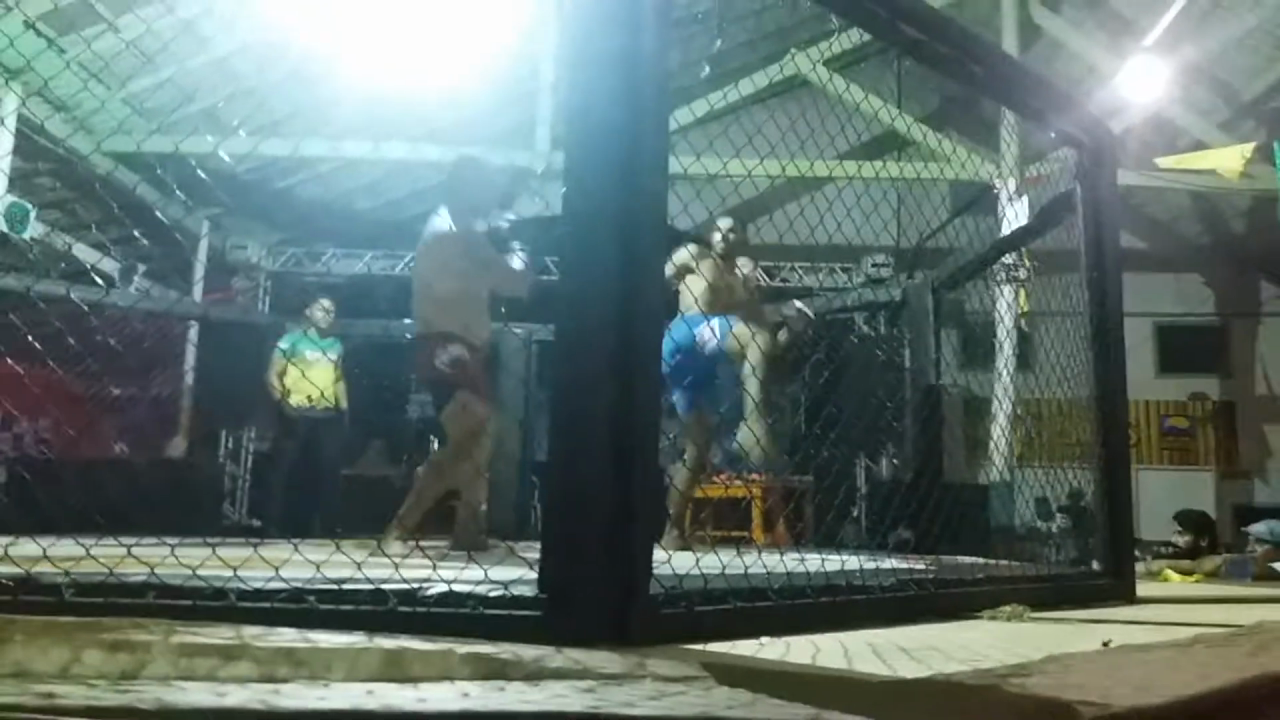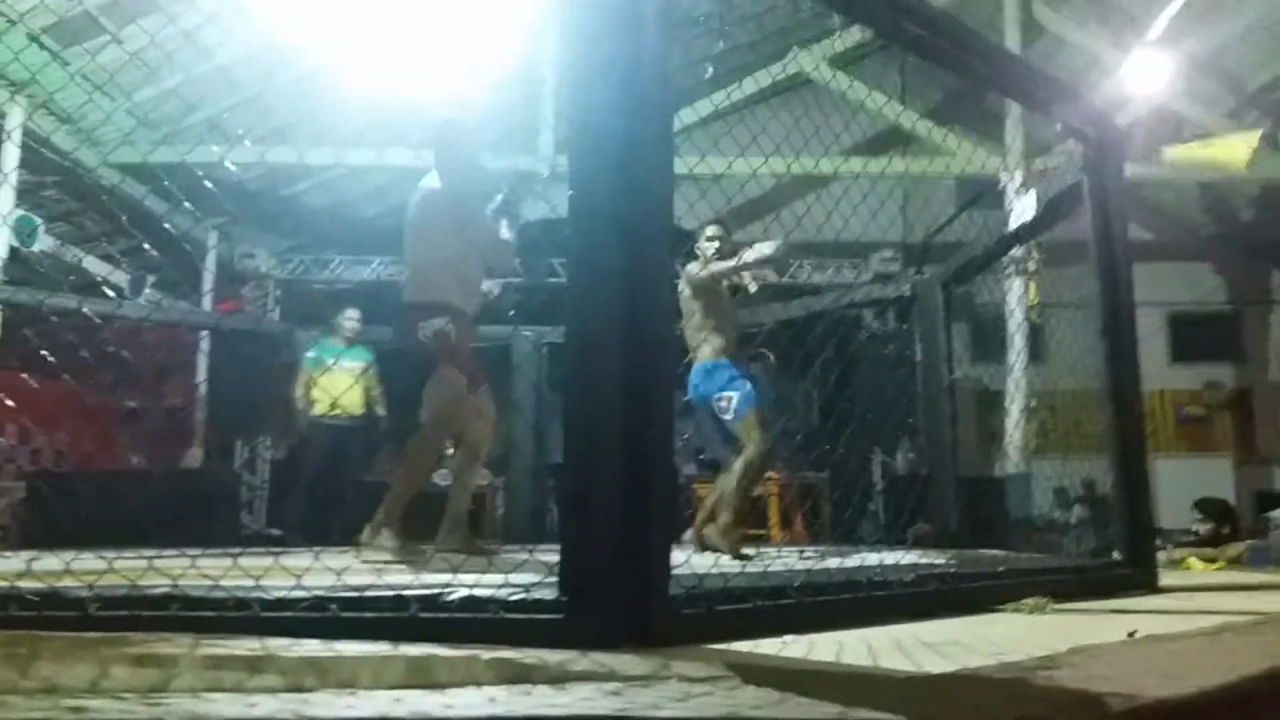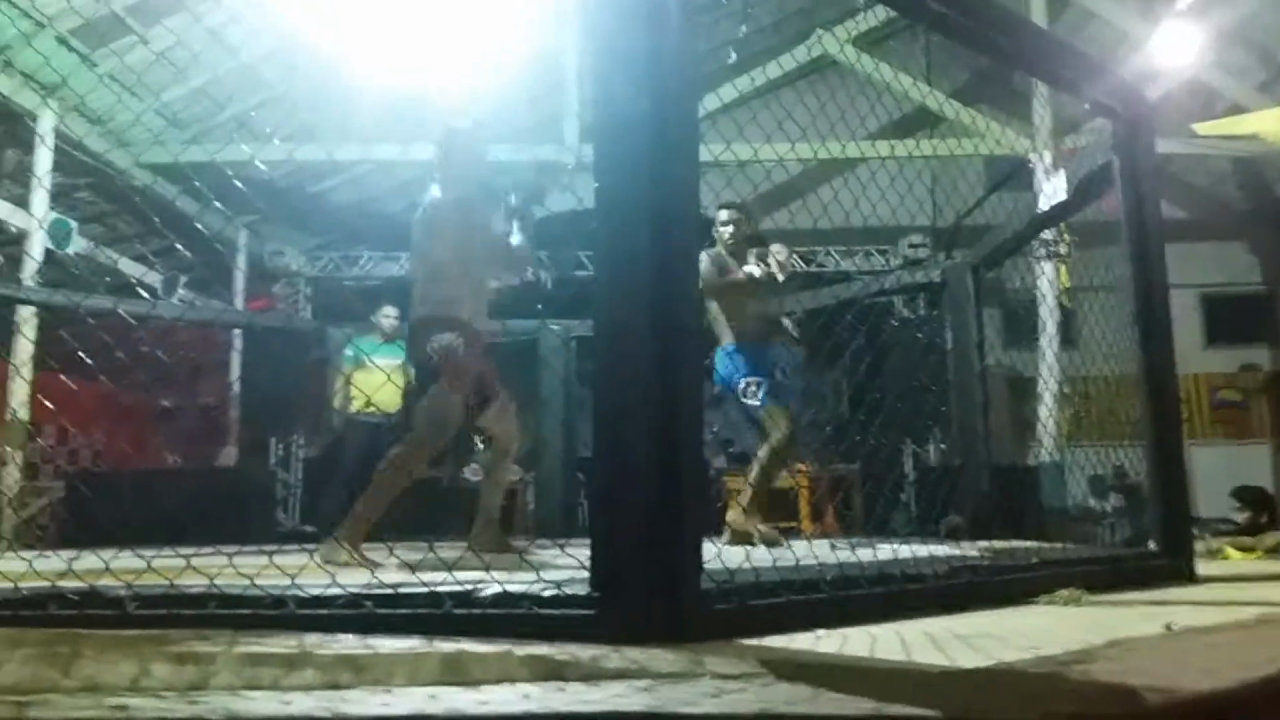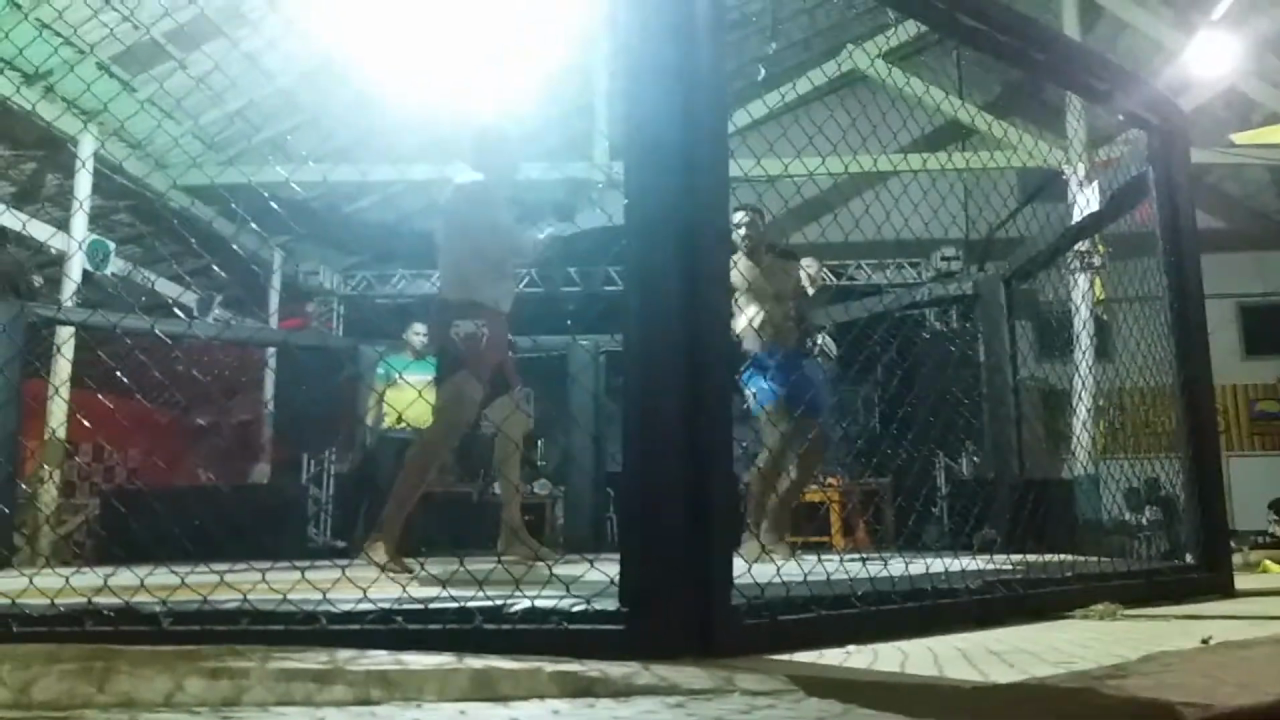
dt=0.2s
person 1, frame 1
left shoulder: (458, 231)
right shoulder: (454, 232)
right elbow: (517, 285)
left hip: (464, 349)
right hip: (448, 348)
left knee: (477, 438)
right knee: (469, 436)
left ankle: (467, 529)
right ankle: (399, 529)
person 1, frame 2
left shoulder: (441, 194)
right shoulder: (445, 194)
right elbow: (501, 255)
right wrist: (506, 218)
left hip: (447, 322)
right hip: (435, 319)
left knee: (480, 426)
right knee: (446, 420)
left ankle: (454, 531)
right ankle: (385, 521)
person 1, frame 3
left shoulder: (450, 205)
right shoulder: (453, 203)
right elbow: (515, 262)
left wrist: (514, 280)
right wrist: (518, 229)
left hip: (465, 338)
right hip: (445, 336)
left knee: (507, 431)
right knee: (430, 438)
left ankle: (487, 529)
right ankle: (347, 536)
person 1, frame 4
left shoulder: (476, 195)
right shoulder: (479, 189)
right elbow: (511, 250)
left hip: (485, 323)
right hip: (468, 321)
right knee: (448, 429)
left ankle: (513, 533)
right ankle: (384, 540)
person 2, frame 1
left shoulder: (744, 282)
right shoulder: (692, 254)
left elbow: (764, 331)
right elbow: (661, 282)
left wrist: (788, 327)
left hip: (699, 357)
right hip: (688, 330)
left knee: (698, 447)
right knee: (757, 342)
left ankle: (672, 530)
right ankle: (751, 426)
person 2, frame 2
left shoulder: (720, 288)
right shoulder: (694, 273)
right elbow: (711, 271)
right wrist: (748, 258)
left hip: (722, 371)
right hip: (715, 372)
left knee: (748, 451)
right knee: (756, 444)
left ankle: (702, 526)
right ankle: (722, 524)
person 2, frame 3
left shoulder: (751, 259)
right shoulder: (711, 259)
right elbow: (705, 286)
left wrist: (777, 325)
right wrist: (749, 276)
left hip: (761, 352)
right hip: (738, 357)
left knee: (778, 435)
right knee: (782, 431)
left ankle: (742, 511)
right ankle: (745, 509)
person 2, frame 4
left shoulder: (786, 267)
right shoulder: (726, 271)
left wrist: (810, 338)
right wrist: (736, 323)
left hip: (794, 362)
right hip: (758, 364)
left knee: (809, 448)
right knee: (777, 443)
left ankle: (771, 526)
right ankle: (752, 533)
person 3, frame 1
left shoulder: (335, 344)
right shoulder: (291, 340)
right elbow: (273, 375)
left wrist: (344, 408)
right wrist: (282, 401)
left hip: (328, 417)
right hip: (297, 415)
left knee: (329, 471)
right knee: (287, 469)
left ankle: (325, 524)
right ankle: (277, 523)
person 3, frame 2
left shoulder: (365, 353)
right shoulder: (319, 349)
left elbow: (374, 388)
right elbow: (302, 383)
left wrist: (381, 414)
right wrist: (301, 412)
left hip: (354, 425)
right hip: (323, 422)
left knee: (349, 480)
right knee: (311, 474)
left ankle: (341, 530)
right ankle: (295, 529)
person 3, frame 3
left shoulder: (403, 349)
right shoulder: (357, 346)
right elbow: (342, 380)
right wrist: (337, 411)
left hip: (390, 421)
right hip: (360, 419)
right knee: (348, 471)
right ankle: (329, 522)
person 3, frame 4
left shoulder: (434, 365)
right shoulder: (388, 363)
right elbow: (375, 397)
right wrist: (369, 428)
right hip: (392, 435)
right knee: (382, 486)
right ankle: (366, 537)
